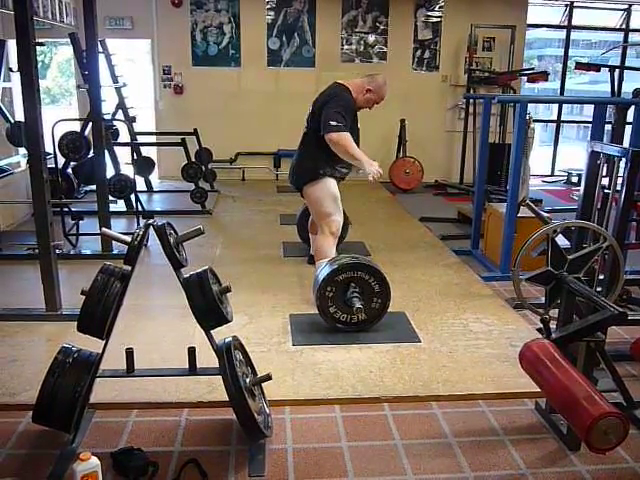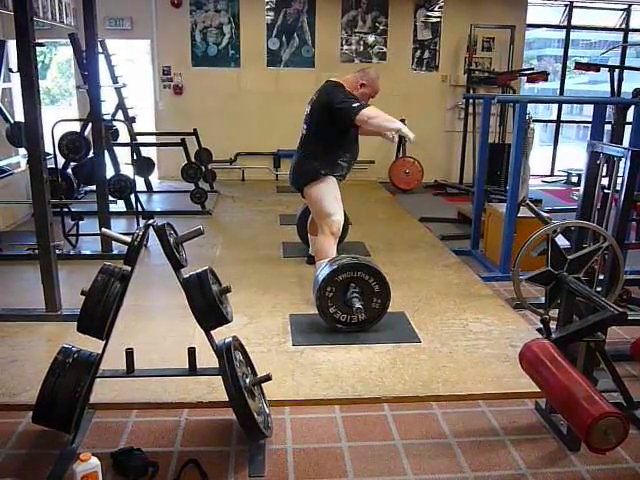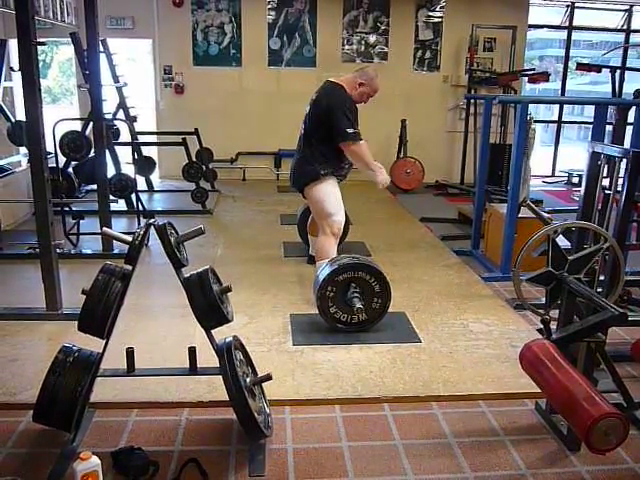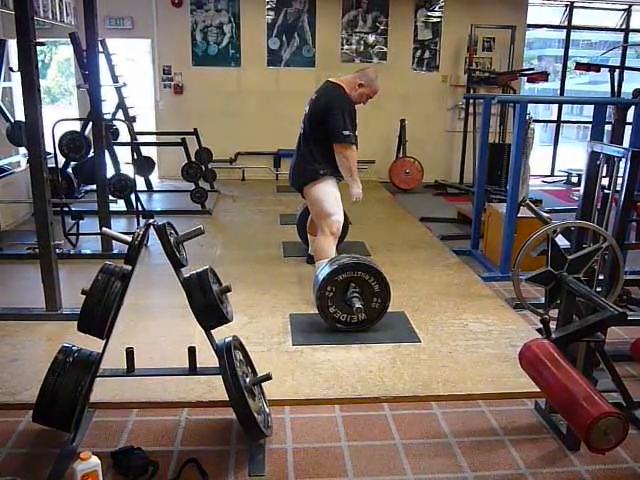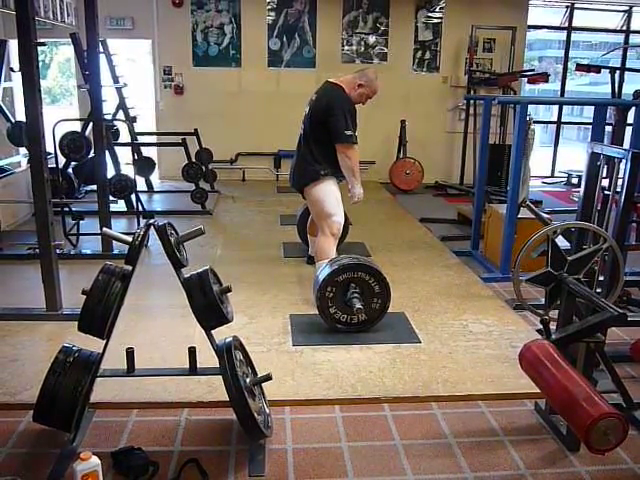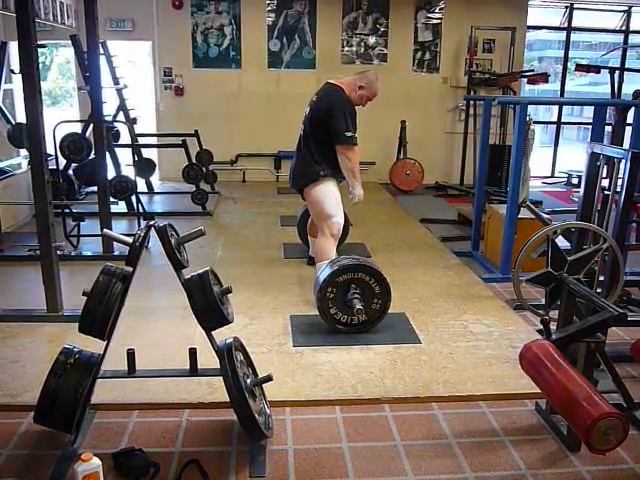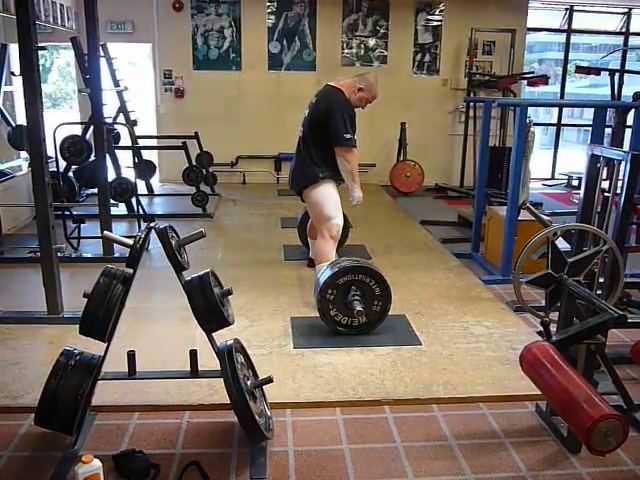
dt=0.4s
person 1, frame 1
left shoulder: (339, 94)
right shoulder: (341, 100)
right elbow: (335, 136)
left wrist: (360, 158)
right wrist: (364, 163)
left hip: (314, 169)
right hip: (317, 171)
left knee: (320, 214)
right knee: (331, 226)
left ankle: (316, 254)
person 1, frame 2
left shoulder: (333, 92)
right shoulder: (338, 96)
left elbow: (353, 124)
right elbow: (365, 116)
left wrist: (382, 130)
right wrist: (398, 125)
left hip: (315, 168)
right hip: (317, 172)
left knee: (320, 215)
right knee: (332, 226)
left ankle: (315, 254)
person 1, frame 3
left shoulder: (331, 91)
right shoulder: (340, 101)
left elbow: (349, 141)
right elbow: (351, 145)
left wrist: (371, 165)
right wrist: (375, 172)
left hip: (314, 168)
right hip: (318, 172)
left knee: (321, 214)
right knee: (333, 226)
left ankle: (315, 254)
person 1, frame 4
left shoulder: (329, 90)
right shoulder: (339, 101)
right elbow: (344, 148)
left wrist: (352, 178)
right wrist: (354, 183)
left hip: (311, 167)
right hip: (317, 171)
left knee: (319, 214)
right knee: (331, 227)
left ankle: (314, 253)
person 1, frame 5
left shoulder: (328, 90)
right shoulder: (340, 102)
right elbow: (346, 148)
right wrist: (356, 183)
left hip: (311, 167)
right hip: (317, 171)
left knee: (320, 215)
right knee: (332, 226)
left ankle: (314, 254)
person 1, frame 6
left shoulder: (328, 92)
right shoulder: (341, 104)
right elbow: (346, 149)
right wrist: (356, 185)
left hip: (311, 168)
right hip: (317, 172)
left knee: (320, 216)
right knee: (332, 227)
left ankle: (315, 255)
person 1, frame 7
left shoulder: (328, 93)
right shoulder: (340, 105)
right elbow: (345, 151)
right wrist: (355, 187)
left hip: (310, 169)
right hip: (316, 174)
left knee: (320, 218)
right knee: (331, 229)
left ankle: (315, 257)
